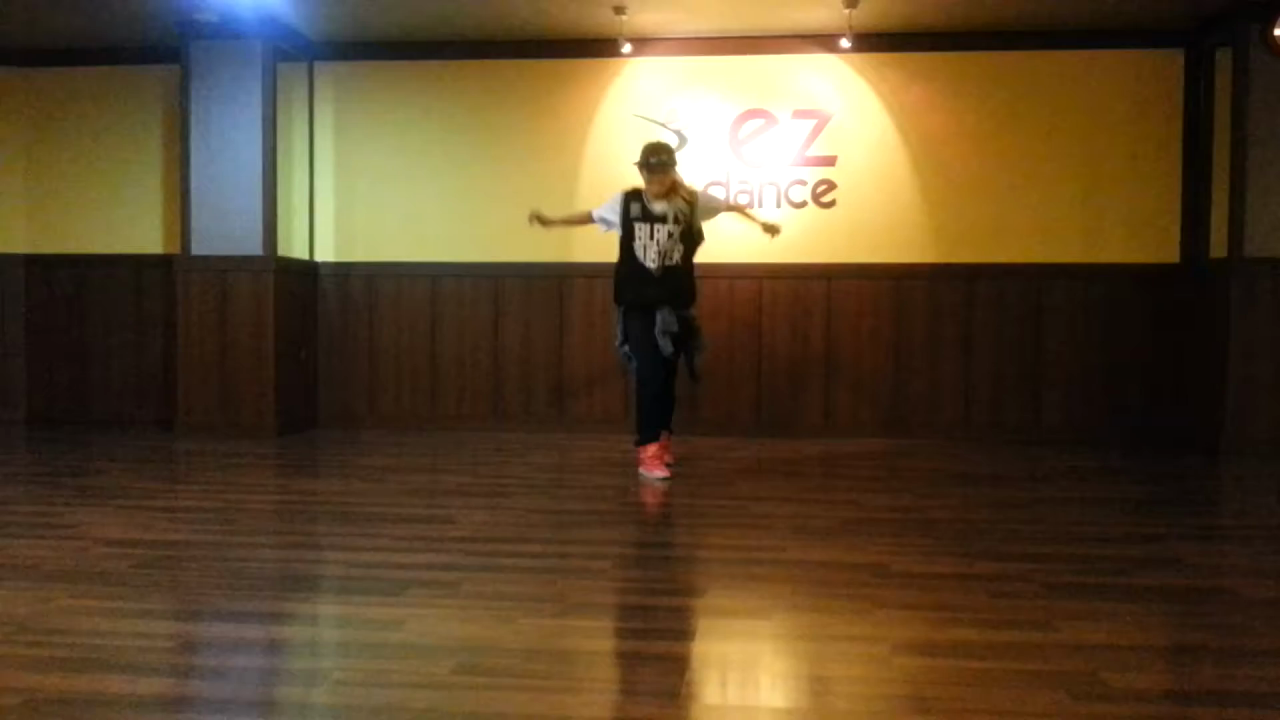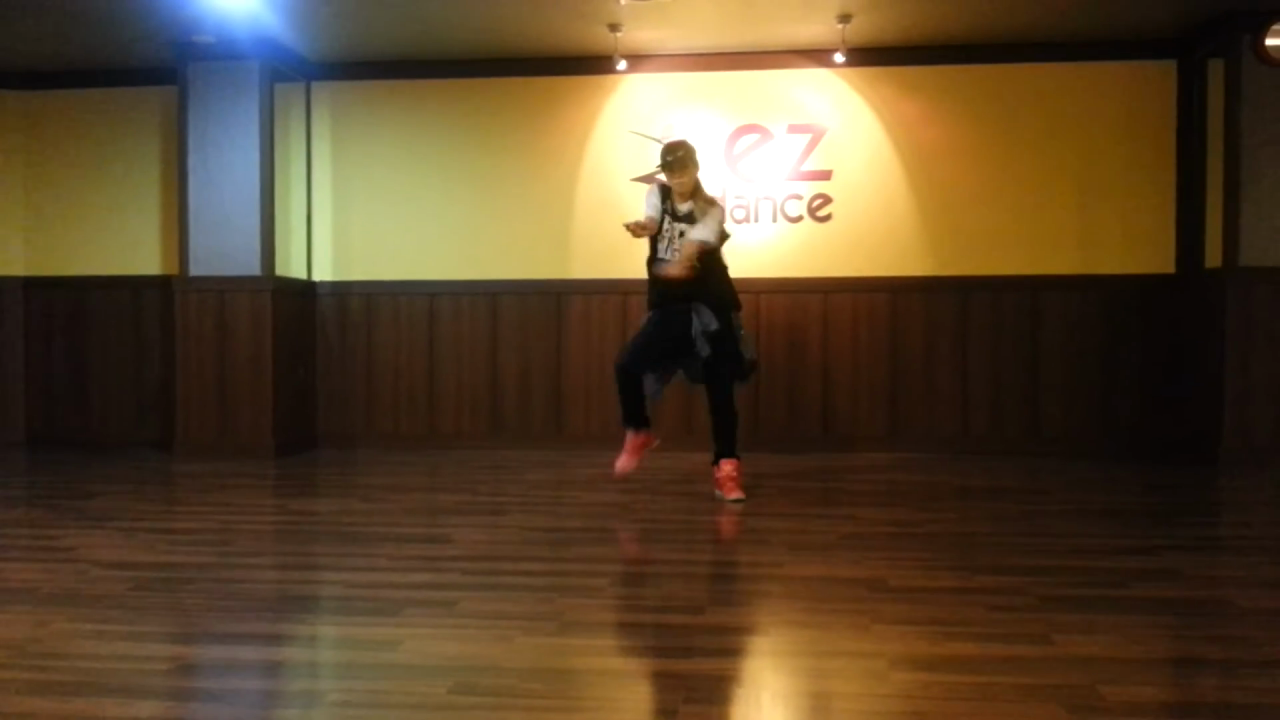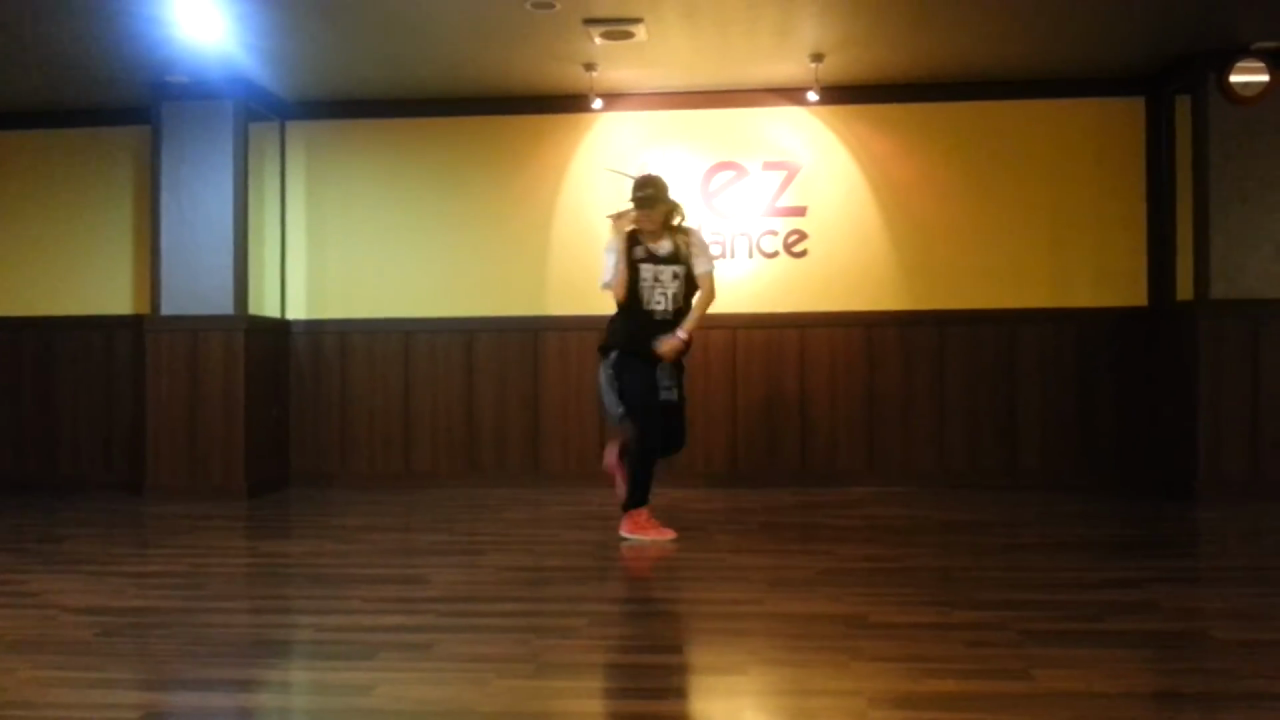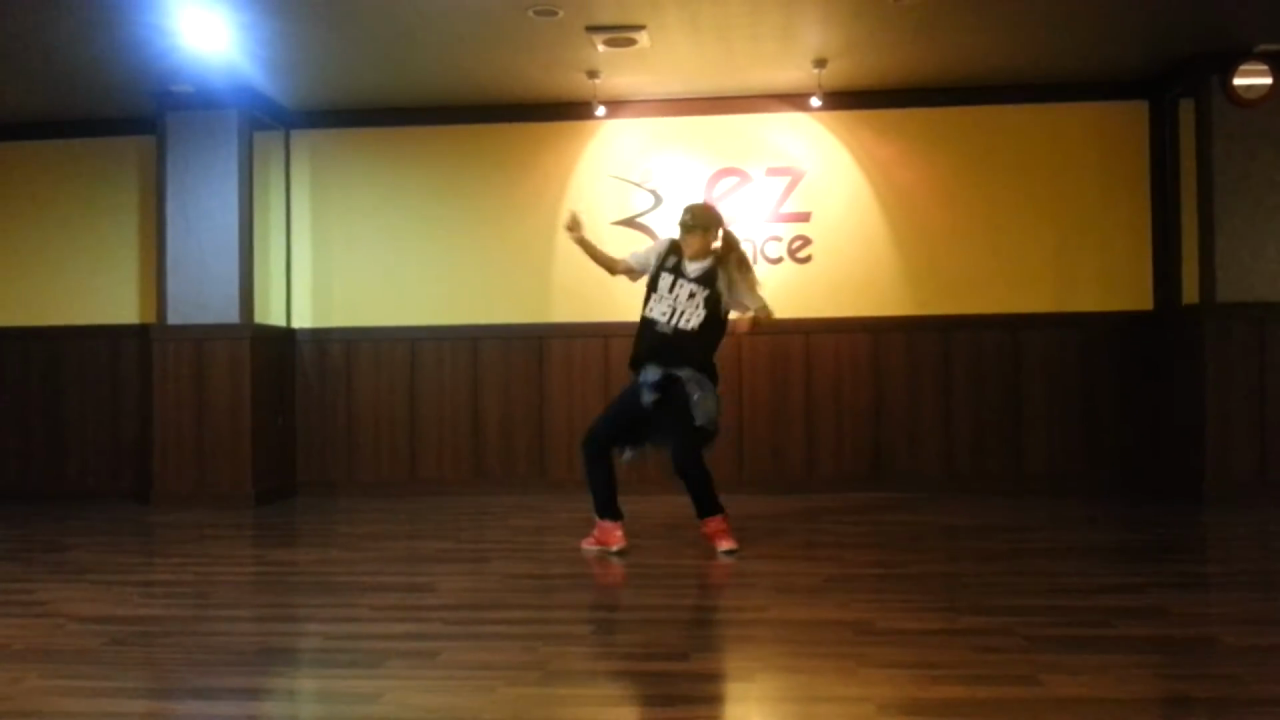
dt=1s
person 1, frame 1
left shoulder: (690, 201)
right shoulder: (625, 202)
left elbow: (730, 205)
right elbow: (592, 216)
left wrist: (760, 222)
right wrist: (551, 221)
left hip: (675, 305)
right hip: (637, 305)
left knee: (667, 374)
right knee: (648, 373)
left ankle: (662, 438)
right ankle: (649, 450)
person 1, frame 2
left shoulder: (711, 210)
right shoulder: (656, 193)
left elbow: (691, 253)
right elbow: (651, 226)
left wrist: (681, 266)
right wrist: (642, 228)
left hip: (713, 307)
right hip: (670, 306)
left knee: (720, 390)
right knee: (628, 366)
left ankle: (727, 471)
right ankle: (638, 434)
person 1, frame 3
left shoulder: (690, 241)
right shoulder: (624, 247)
left elbow: (707, 293)
right elbow: (619, 294)
left wrist: (681, 334)
right wrist: (619, 241)
left hip: (666, 354)
right hip: (629, 352)
left knee: (671, 438)
right knee: (648, 431)
left ankle: (622, 454)
right ankle: (636, 516)
person 1, frame 4
left shoulder: (727, 274)
right shoulder: (665, 251)
left elbow: (763, 313)
right elbow: (617, 267)
left wrist: (753, 312)
right wrist: (579, 238)
left hip: (688, 381)
right hip: (647, 377)
left knee: (685, 458)
right knee: (594, 444)
left ankle: (714, 525)
right ankle: (609, 528)
